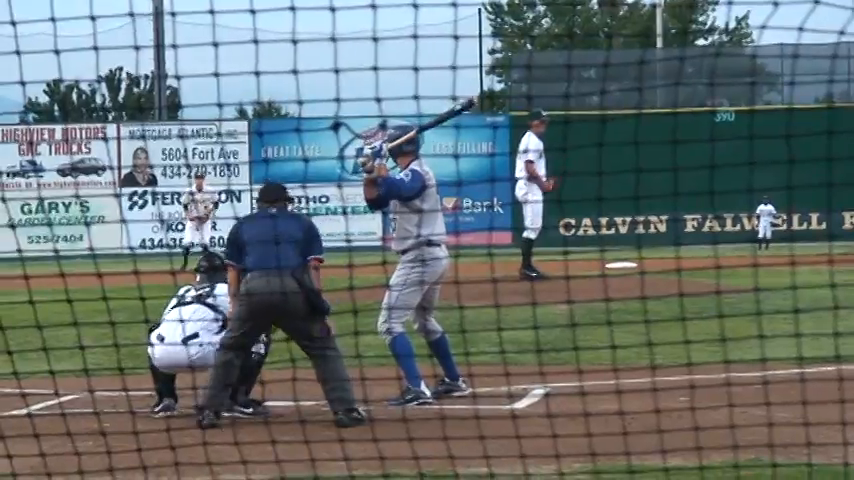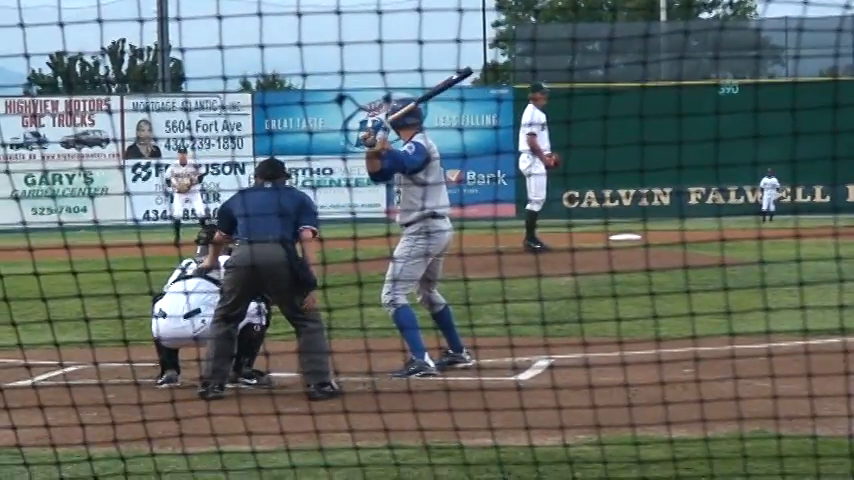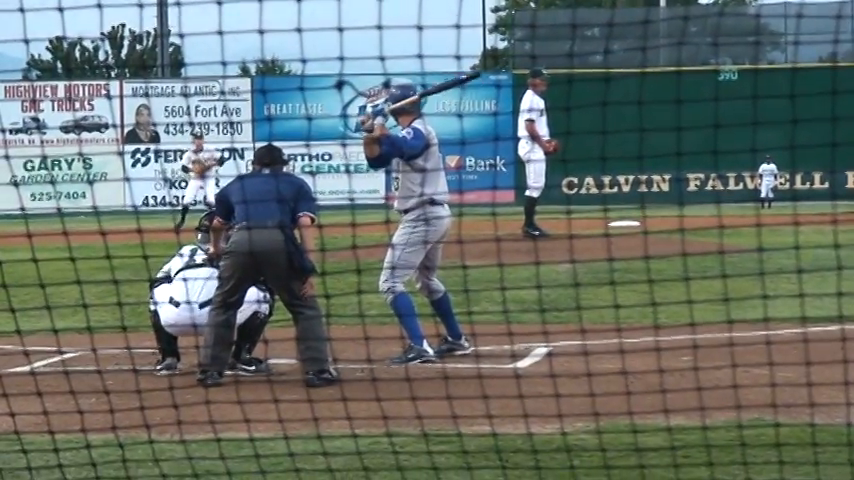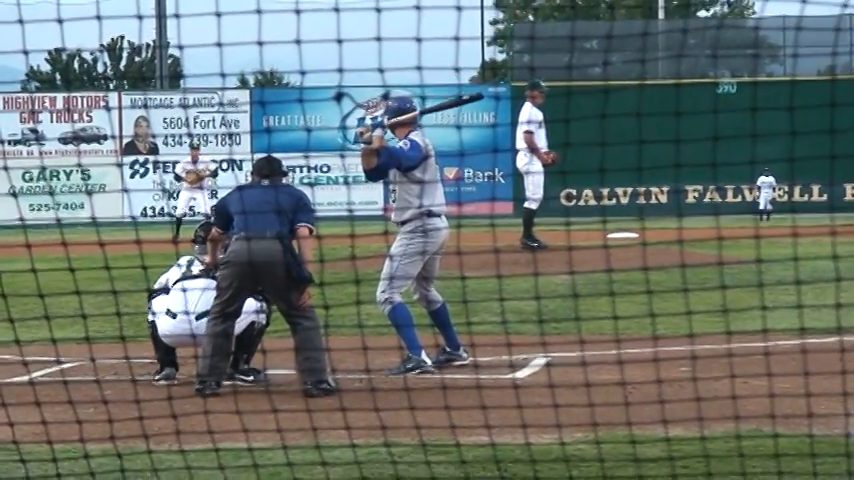
dt=0.7s
person 1, frame 1
left shoulder: (416, 173)
right shoulder: (409, 175)
left elbow: (394, 190)
right elbow: (375, 202)
left wrist: (379, 166)
right wrist: (370, 175)
left hip: (419, 258)
right hip: (432, 256)
left knee: (389, 323)
right knee: (424, 320)
left ankle: (416, 389)
right ankle: (454, 380)
person 1, frame 2
left shoulder: (419, 145)
right shoulder: (412, 148)
left elbow: (401, 164)
right elbow: (378, 174)
left wrist: (381, 139)
right wrist: (372, 148)
left hip: (423, 231)
right hip: (435, 229)
left knee: (393, 295)
right knee: (428, 292)
left ankle: (421, 360)
right ankle: (458, 352)
person 1, frame 3
left shoulder: (419, 131)
right shoulder: (409, 134)
left elbow: (398, 147)
right elbow: (376, 160)
left wrist: (379, 125)
right wrist: (369, 133)
left hip: (421, 217)
right hip: (434, 215)
left knee: (390, 282)
right knee: (427, 279)
left ankle: (419, 347)
right ankle: (456, 339)
person 1, frame 4
left shoulder: (415, 143)
right shoulder: (406, 146)
left elbow: (392, 160)
right elbow: (372, 172)
left wrist: (378, 137)
right wrist: (367, 145)
left hip: (419, 229)
right hip: (431, 227)
left knee: (387, 293)
right knee: (425, 290)
left ankle: (417, 357)
right ankle: (455, 350)
person 2, frame 1
left shoulder: (242, 226)
right shoulder: (303, 223)
left elbow: (233, 274)
right elbow: (312, 269)
left wrist: (235, 312)
right wrist: (320, 310)
left hip: (253, 291)
right hip: (293, 290)
left knee: (229, 349)
right knee: (324, 349)
left ankle: (210, 412)
right ankle: (346, 410)
person 2, frame 2
left shoulder: (238, 199)
right shoulder: (299, 198)
left elbow: (219, 239)
right elbow: (307, 239)
left wrist: (211, 261)
right wrist: (310, 282)
left hip: (242, 258)
right hip: (281, 258)
left knee: (224, 320)
right knee: (308, 320)
left ankle: (212, 383)
right ankle: (319, 383)
person 2, frame 3
left shoulder: (235, 185)
right shoulder: (296, 184)
left elbow: (217, 225)
right elbow: (305, 224)
left wrist: (216, 249)
right wrist: (308, 268)
left hip: (240, 242)
right hip: (278, 242)
left knee: (222, 306)
right knee: (305, 306)
left ankle: (210, 370)
right ankle: (317, 371)
person 2, frame 4
left shoulder: (234, 196)
right shoulder: (295, 195)
left elbow: (215, 236)
right elbow: (303, 235)
left wrist: (212, 258)
right wrist: (305, 280)
left hip: (238, 252)
right hip: (277, 252)
left knee: (220, 316)
right knee: (303, 316)
left ankle: (208, 380)
right ankle: (315, 380)
person 3, frame 1
left shoulder: (531, 139)
right shoulder: (533, 140)
right elbow: (530, 168)
left wrist: (544, 182)
right wrist: (543, 184)
left hip: (531, 187)
right hip: (531, 187)
left knee: (533, 227)
right knee: (533, 227)
left ankle: (527, 265)
right ankle: (525, 268)
person 3, frame 2
left shoulder: (536, 112)
right shoulder: (533, 112)
right elbow: (531, 141)
left wrist: (547, 156)
right wrist: (544, 159)
left hip: (536, 160)
right hip: (534, 160)
left knee: (537, 199)
right knee: (536, 199)
left ankle: (531, 237)
right ankle: (529, 239)
person 3, frame 3
left shoulder: (537, 99)
right shoulder: (531, 98)
right elbow: (529, 127)
left wrist: (546, 141)
right wrist: (543, 145)
left hip: (536, 146)
right hip: (533, 146)
left knee: (536, 186)
right knee: (535, 185)
left ankle: (530, 224)
right ankle: (528, 225)
person 3, frame 4
left shoulder: (534, 111)
right shoulder: (530, 111)
right elbow: (528, 139)
left wrist: (544, 153)
right wrist: (541, 156)
left hip: (532, 158)
right hip: (531, 158)
left knee: (534, 197)
right knee: (534, 197)
left ankle: (528, 236)
right ankle: (527, 237)
person 4, frame 1
left shoulder: (183, 291)
right shoulder: (229, 291)
left hip: (162, 356)
right hip: (201, 351)
left knee: (155, 335)
right knee: (259, 336)
left ankle: (165, 399)
right ankle: (238, 401)
person 4, frame 2
left shoulder: (184, 264)
right shoulder: (228, 262)
left elbow: (167, 295)
left hip: (164, 332)
right hip: (201, 328)
left knee: (159, 303)
right knee: (258, 307)
left ankle: (168, 371)
right ankle: (242, 372)
person 4, frame 3
left shoulder: (184, 251)
left elbow: (159, 280)
left hip: (171, 321)
left knee: (158, 290)
right knee: (262, 296)
left ankle: (168, 358)
right ankle: (241, 358)
person 4, frame 4
left shoulder: (181, 262)
left elbow: (157, 290)
left hip: (169, 332)
left knee: (156, 301)
right knee: (260, 306)
left ankle: (166, 368)
right ankle: (239, 368)
